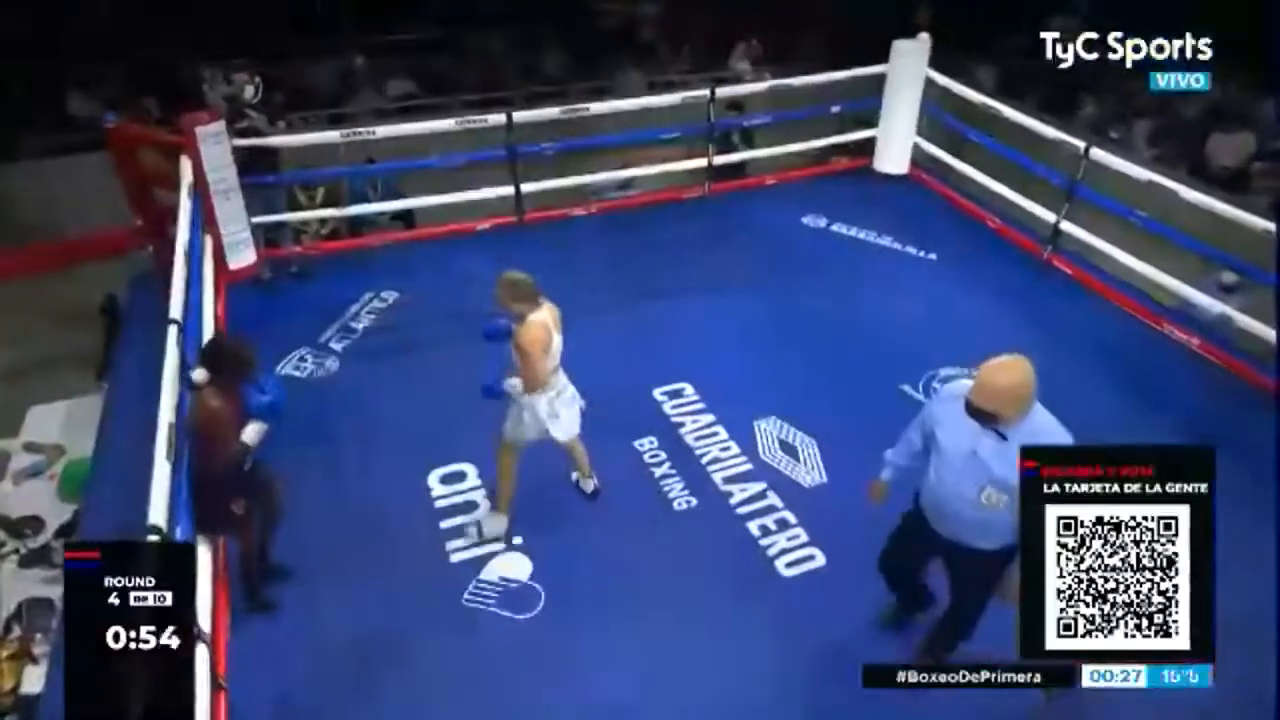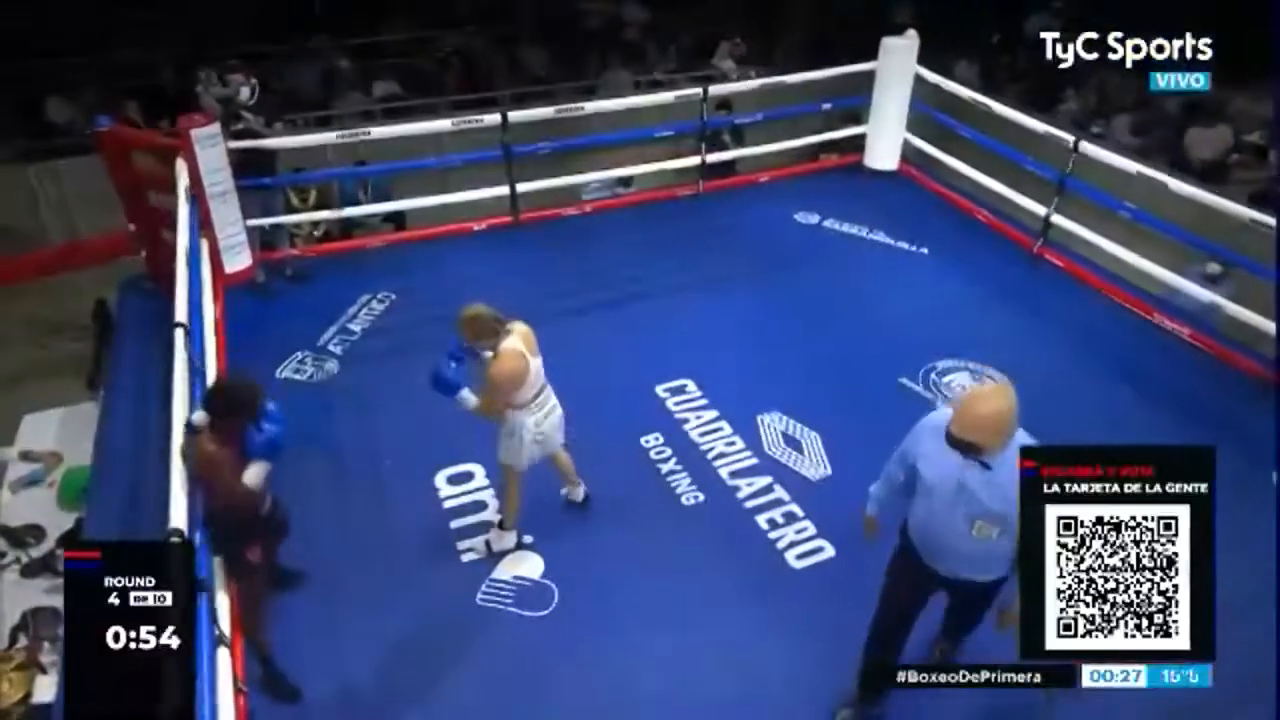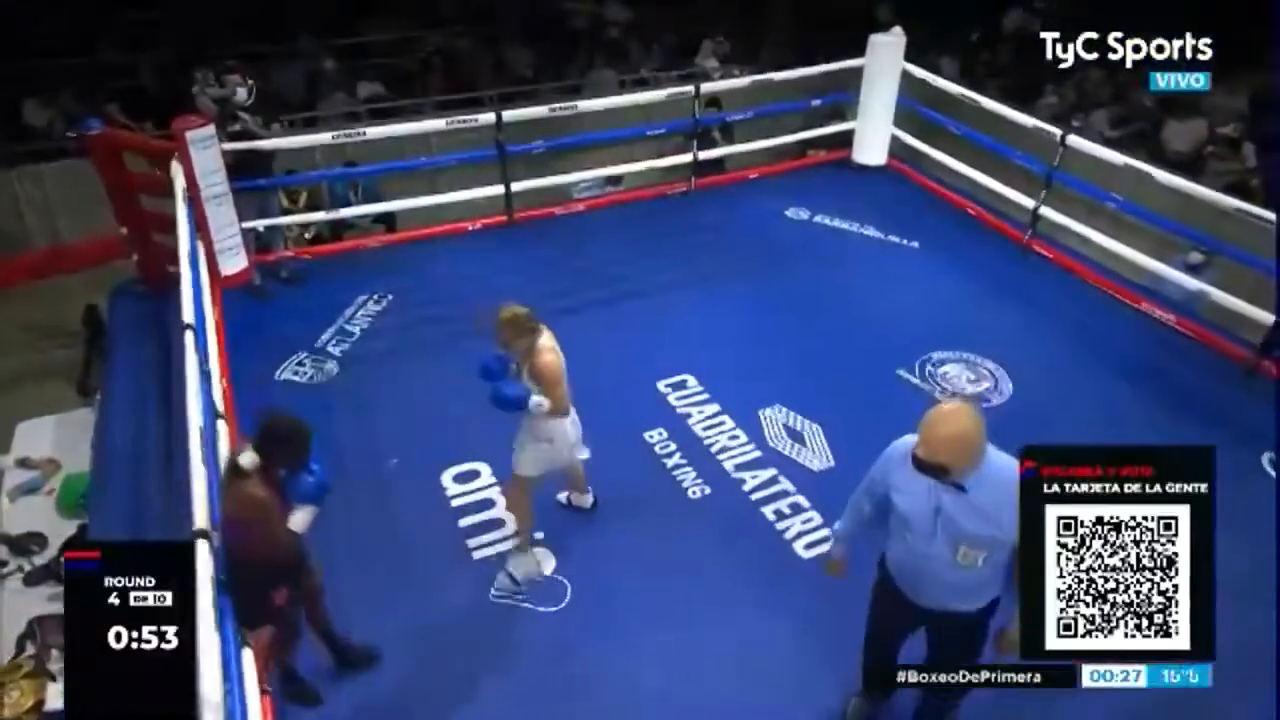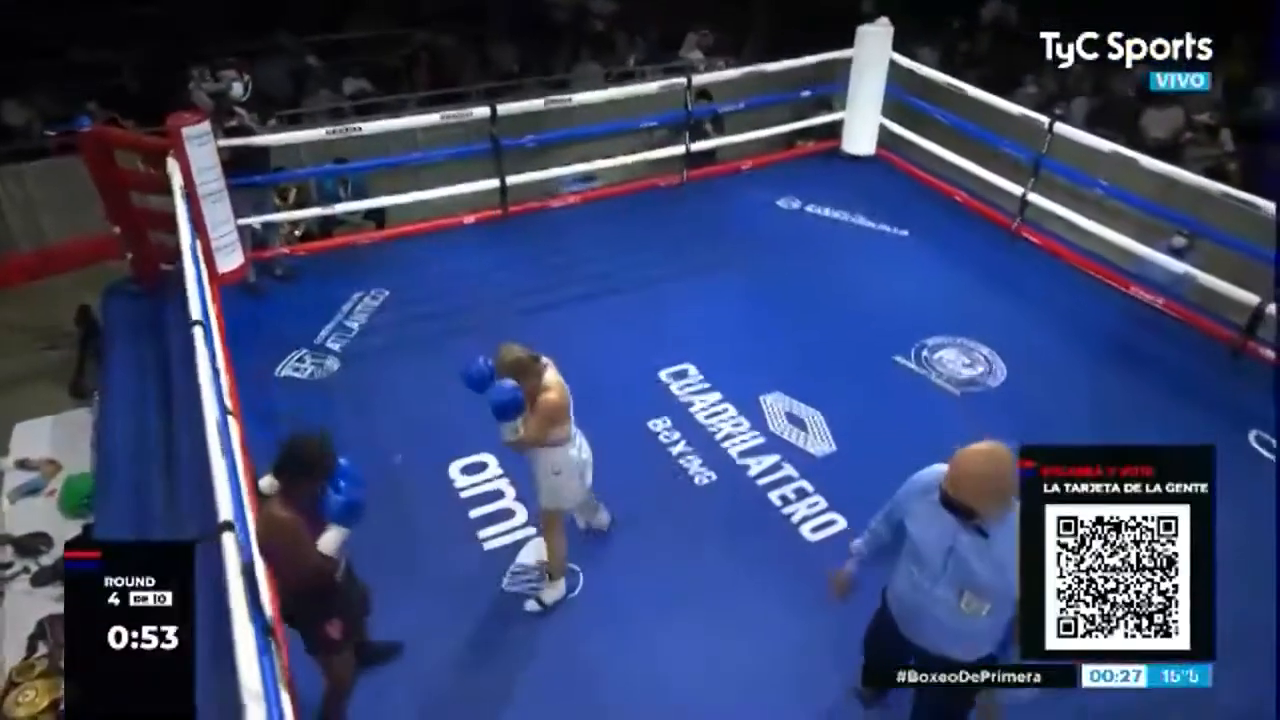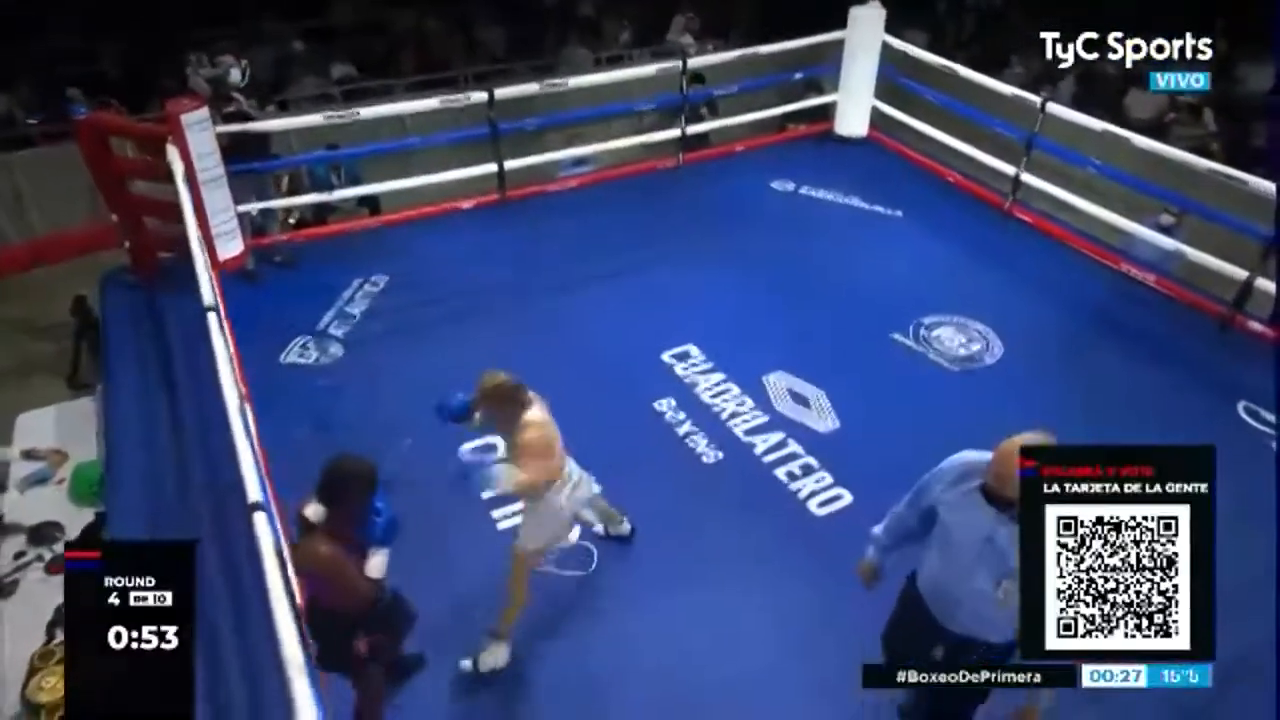
dt=0.4s
person 1, frame 1
left shoulder: (1052, 446)
right shoulder: (953, 396)
right elbow: (918, 435)
right wrist: (889, 472)
left hip: (985, 549)
right hip: (928, 517)
left knee: (966, 605)
right knee: (893, 563)
left ankle: (937, 649)
right ankle: (912, 602)
person 1, frame 2
right shoulder: (933, 426)
right elbow: (900, 469)
right wrist: (875, 507)
left hip: (980, 576)
right hip: (917, 549)
left knee: (966, 616)
right knee: (888, 624)
left ankle: (949, 639)
person 1, frame 3
left shoulder: (1016, 489)
right shoulder: (900, 454)
right elbow: (868, 500)
left wrist: (1021, 622)
right wrist: (841, 541)
left hip: (965, 611)
right hip: (898, 582)
left knee: (947, 683)
right knee: (879, 644)
right ankle: (875, 691)
person 1, frame 4
right shoulder: (927, 483)
right elbow: (888, 525)
right wrist: (855, 563)
left hip: (960, 659)
right hip: (897, 615)
right knee: (878, 657)
right ankle: (881, 681)
person 1, frame 5
right shoulder: (961, 469)
right elbow: (913, 512)
left wrist: (1041, 695)
right wrist: (877, 552)
left hip: (986, 645)
right hip: (924, 598)
right knee: (897, 655)
person 2, frame 1
left shoulder: (222, 388)
right shoulder: (213, 407)
right elbow: (227, 459)
right wrist: (258, 424)
left hip: (241, 466)
right hip: (220, 481)
left knee: (271, 507)
right knee: (249, 539)
left ankle: (262, 564)
right ankle: (253, 588)
person 2, frame 2
left shoulder: (226, 427)
right shoulder: (209, 452)
right elbow: (233, 502)
left wrist: (265, 429)
right wrist: (261, 461)
left hip: (257, 507)
right hip: (238, 527)
left knee: (277, 530)
right knee: (253, 597)
left ankle: (271, 571)
right ankle: (268, 667)
person 2, frame 3
left shoulder: (247, 460)
right shoulder: (255, 497)
right elbow: (280, 550)
left wrist: (292, 484)
right wrist: (307, 506)
left hip: (271, 555)
right hip: (260, 570)
left knee: (314, 595)
right knee: (287, 627)
left ankle: (341, 651)
right ankle: (287, 676)
person 2, frame 4
left shoulder: (291, 489)
right shoulder: (280, 518)
left elbow: (316, 513)
right elbow: (311, 572)
right wrist: (339, 526)
left hip: (333, 577)
right hip: (315, 601)
left knee: (357, 603)
right knee: (342, 681)
left ankle: (361, 650)
person 2, frame 5
left shoulder: (316, 512)
right shoulder: (325, 554)
right elbow: (361, 599)
right wrist: (379, 548)
right hip: (347, 625)
left knee: (396, 621)
right knee: (373, 689)
left ankle: (390, 665)
person 3, frame 1
left shoulder: (527, 335)
right shoulder: (550, 309)
left elbow: (535, 382)
left wrist: (505, 387)
right wrist: (510, 331)
left hip: (536, 403)
right hip: (559, 389)
left knee: (507, 452)
right knee: (570, 440)
left ankle: (498, 519)
right ankle: (588, 481)
person 3, frame 2
left shoulder: (500, 369)
right shoulder: (519, 328)
left elbow: (491, 411)
left wrist: (459, 392)
right wrist: (480, 355)
left hip: (524, 423)
right hip: (547, 406)
left knee: (511, 479)
right knee: (555, 451)
left ankle: (506, 534)
right ankle: (576, 489)
person 3, frame 3
left shoulder: (545, 361)
right shoulder: (536, 335)
left elbow: (560, 406)
right elbow: (524, 371)
left wrist: (527, 402)
right wrist: (506, 369)
left hip: (548, 431)
right hip: (541, 423)
left knee: (516, 493)
right knee: (569, 461)
left ankle: (524, 559)
right ankle: (582, 495)
person 3, frame 4
left shoulder: (550, 400)
right shoulder: (539, 364)
left elbow: (520, 442)
left wrist: (508, 418)
right wrist: (490, 384)
left hip: (558, 461)
right hip: (566, 446)
left knee: (549, 525)
right knee: (577, 493)
left ankle: (556, 583)
right ankle: (597, 515)
person 3, frame 5
left shoulder: (531, 437)
right shoulder: (529, 402)
left elbow: (534, 483)
right elbow: (487, 417)
left wrist: (496, 475)
right wrist: (472, 415)
left hip: (553, 502)
right hip: (571, 480)
left knee: (519, 571)
right knee: (593, 505)
left ankle: (498, 647)
right ankle: (621, 526)
person 4, frame 1
left shoulder: (267, 107)
right shoulder: (232, 111)
left wrist: (263, 127)
left hip: (272, 173)
right hip: (247, 176)
left knee: (281, 219)
right knee: (255, 224)
left ankle: (291, 263)
right ankle: (262, 269)
person 4, frame 2
left shoulder: (265, 107)
right shoulder: (226, 113)
left wrist: (259, 128)
left hip: (269, 176)
right hip: (244, 180)
left knee: (278, 222)
right knee: (251, 227)
left ankle: (287, 266)
right ankle: (257, 273)
person 4, frame 3
left shoulder: (260, 107)
right shoulder: (222, 113)
left elbow: (276, 136)
left wrist: (254, 129)
left hip: (265, 177)
right hip: (239, 182)
left knee: (274, 224)
right knee: (246, 230)
left ankle: (281, 267)
right ankle: (253, 276)
person 4, frame 4
right shoulder: (218, 110)
left wrist: (250, 123)
left hip: (261, 174)
right hip: (236, 178)
left knee: (270, 221)
right knee: (243, 227)
left ankle: (276, 265)
right ankle: (249, 275)
person 4, frame 5
right shoulder: (216, 97)
left wrist: (248, 110)
left hip: (261, 161)
right hip: (235, 166)
left knee: (269, 207)
right knee: (242, 214)
left ankle: (275, 251)
right ankle: (247, 261)
